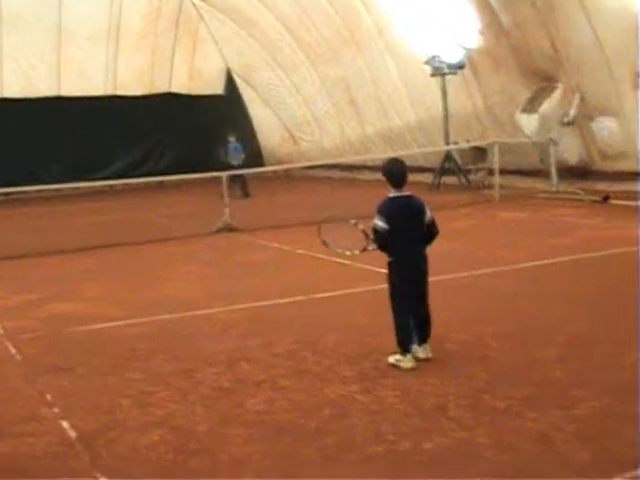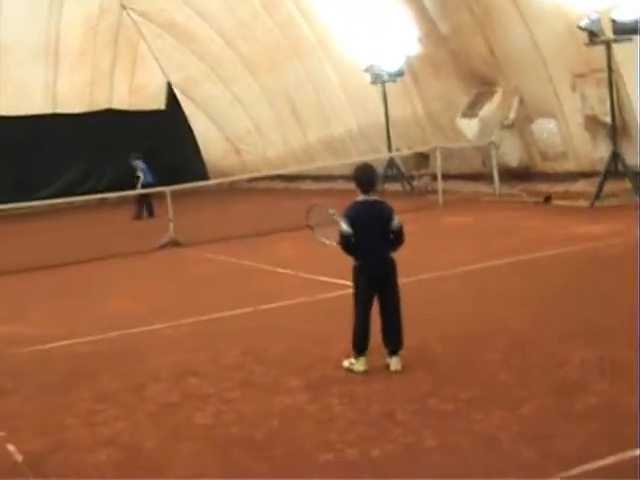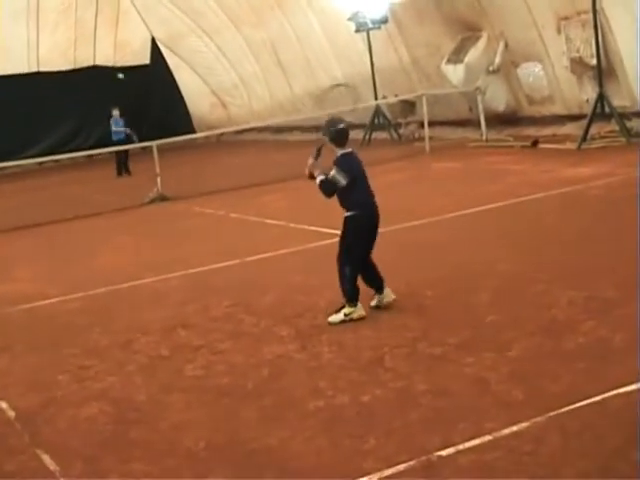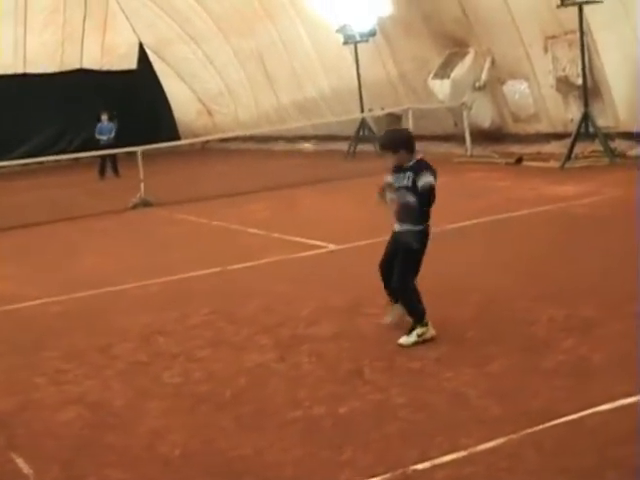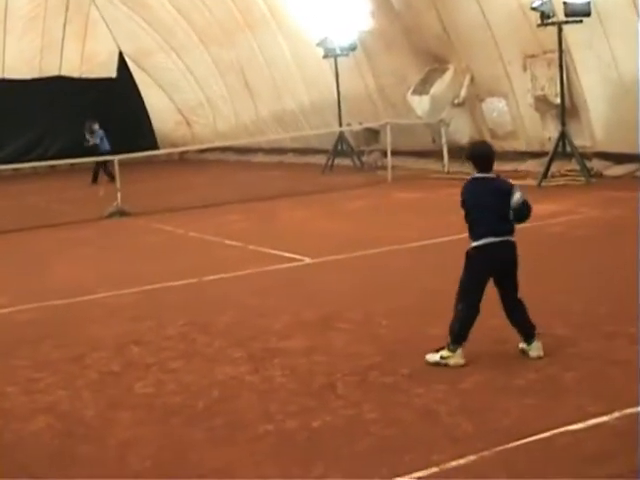
dt=1s
person 1, frame 1
left shoulder: (384, 208)
right shoulder: (418, 203)
left elbow: (381, 241)
right elbow: (432, 231)
left wrist: (391, 248)
left hip: (398, 263)
right hip: (419, 260)
left knee: (401, 307)
right knee: (421, 303)
left ankle: (406, 354)
right ankle: (423, 345)
person 1, frame 2
left shoulder: (351, 212)
right shoulder: (386, 209)
left elbow: (345, 243)
right elbow: (398, 238)
left hip: (363, 268)
right hip: (385, 266)
left knee: (362, 312)
right knee: (391, 310)
left ankle: (359, 358)
right ankle: (394, 356)
person 1, frame 3
left shoulder: (342, 163)
right shoulder: (351, 158)
left elbow: (329, 190)
right elbow: (336, 183)
left wrist: (316, 173)
right wrist: (316, 174)
left hip: (357, 216)
right hip: (370, 212)
left knee: (347, 259)
right knee: (361, 257)
left ankle: (352, 306)
right ankle: (382, 292)
person 1, frame 4
left shoulder: (424, 170)
right shoulder: (398, 169)
left elbow: (425, 200)
right elbow: (387, 192)
left wrist: (400, 198)
right wrist: (389, 194)
left hip: (415, 233)
right hip: (400, 230)
left knee: (402, 281)
right knee: (386, 269)
left ankle: (423, 326)
right ankle: (400, 305)
person 1, frame 5
left shoulder: (467, 189)
right shoulder: (505, 186)
right elbow: (523, 213)
right wrist: (505, 217)
left hip: (481, 250)
right hip: (507, 248)
left knee: (467, 301)
right knee: (511, 298)
left ankle: (454, 350)
right ankle: (532, 342)
